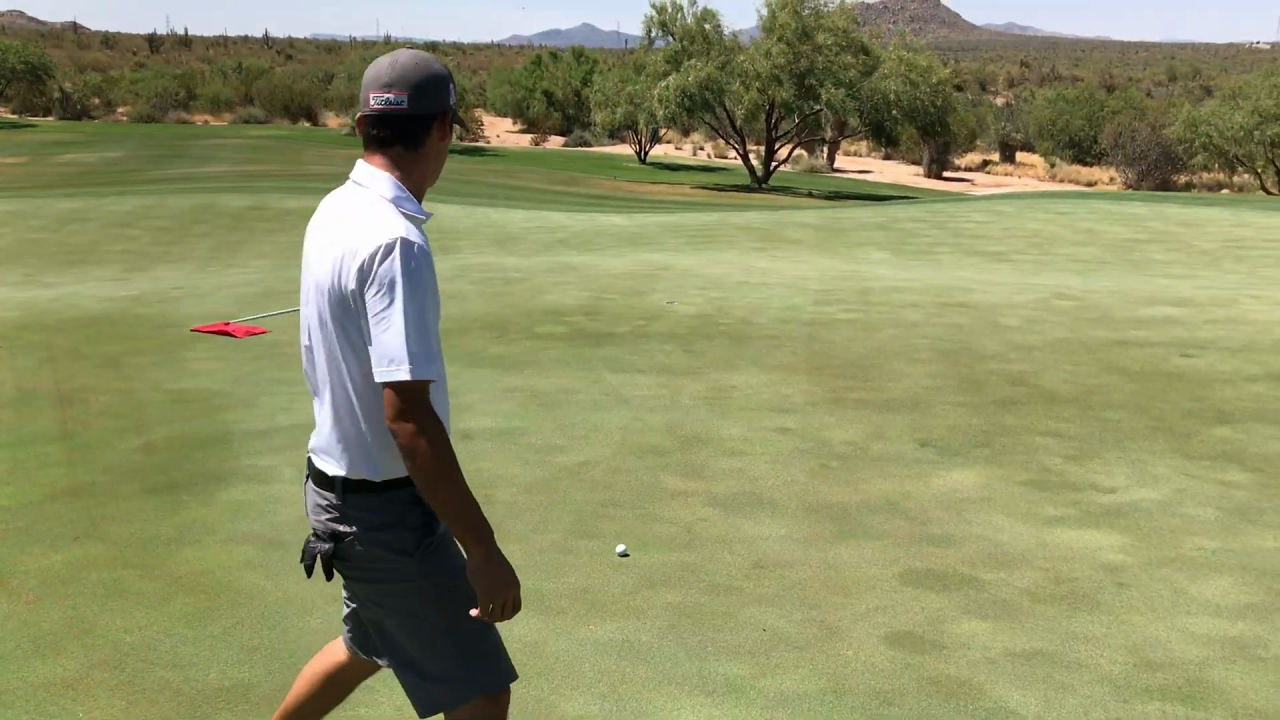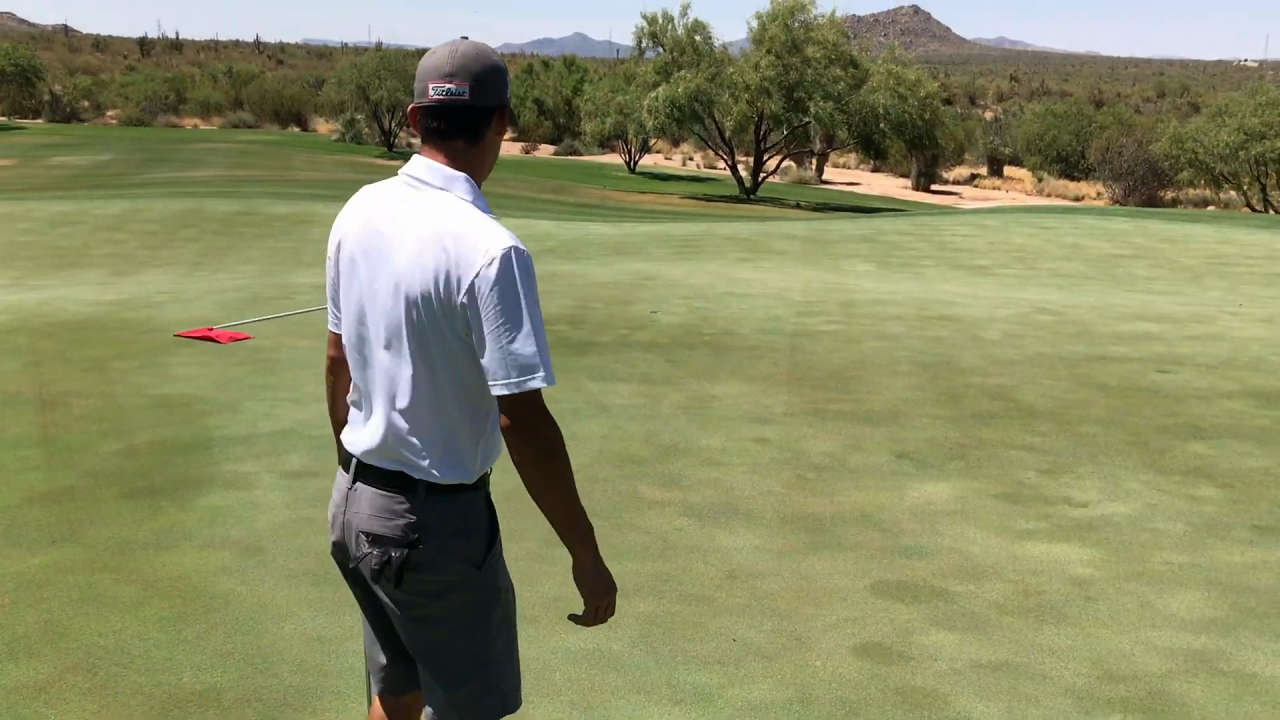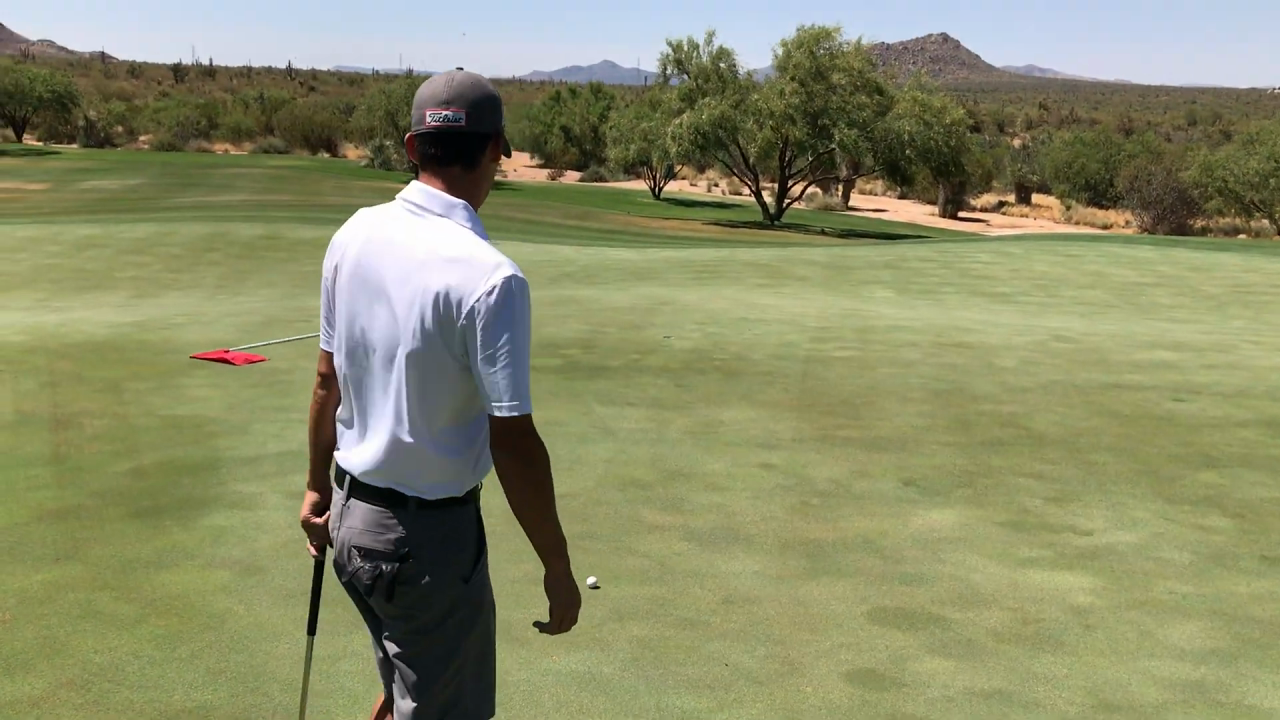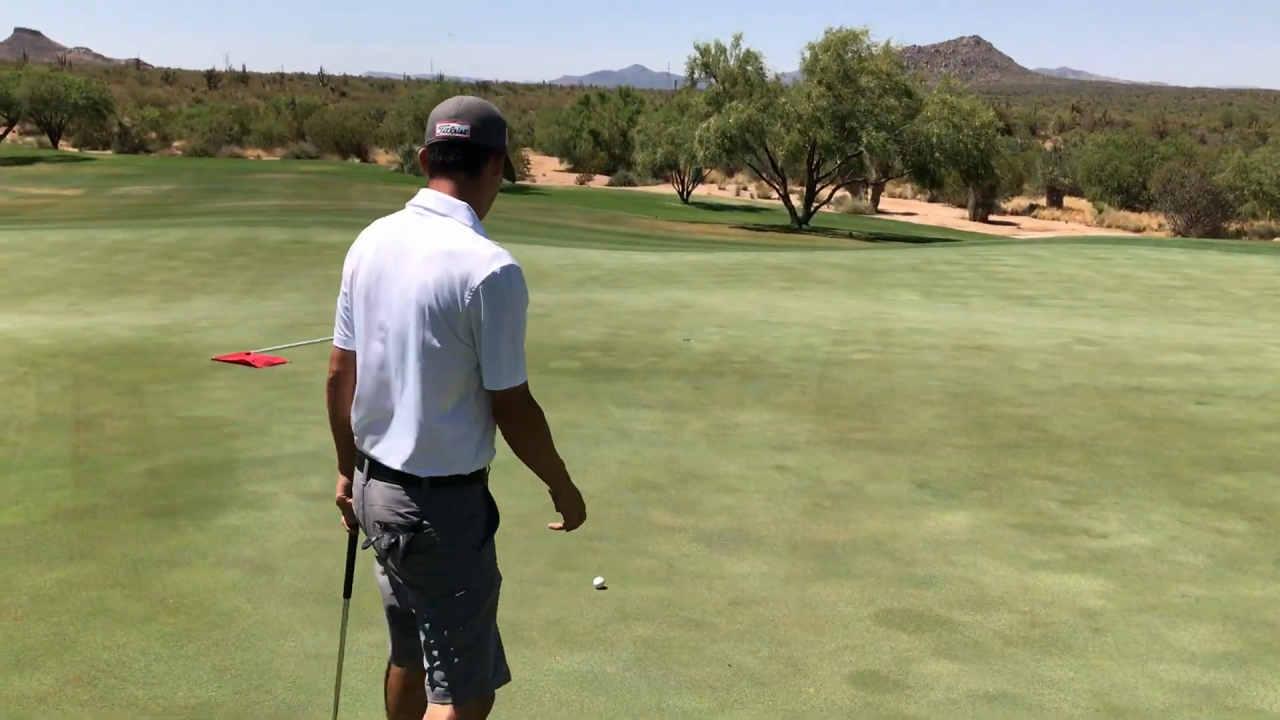
dt=0.4s
person 1, frame 1
left shoulder: (338, 211)
right shoulder: (393, 242)
right elbow: (409, 416)
right wrist: (483, 551)
left hip: (342, 486)
right hip: (385, 507)
left knee: (369, 644)
person 1, frame 2
left shoulder: (357, 214)
right shoulder: (491, 251)
right elbow: (523, 424)
right wrist: (587, 557)
left hip: (359, 500)
right hip: (439, 521)
person 1, frame 3
left shoulder: (353, 235)
right shoulder: (490, 277)
left elbow: (327, 382)
right elbow: (513, 445)
left wrist: (318, 486)
right wrist: (557, 568)
left hip: (354, 510)
right hip: (430, 532)
person 1, frame 4
left shoulder: (370, 243)
right shoulder: (488, 268)
left elbow: (338, 376)
right elbow: (510, 410)
left wrist: (350, 470)
right wrist: (562, 485)
left hip: (378, 490)
right hip: (445, 506)
left knee: (409, 651)
